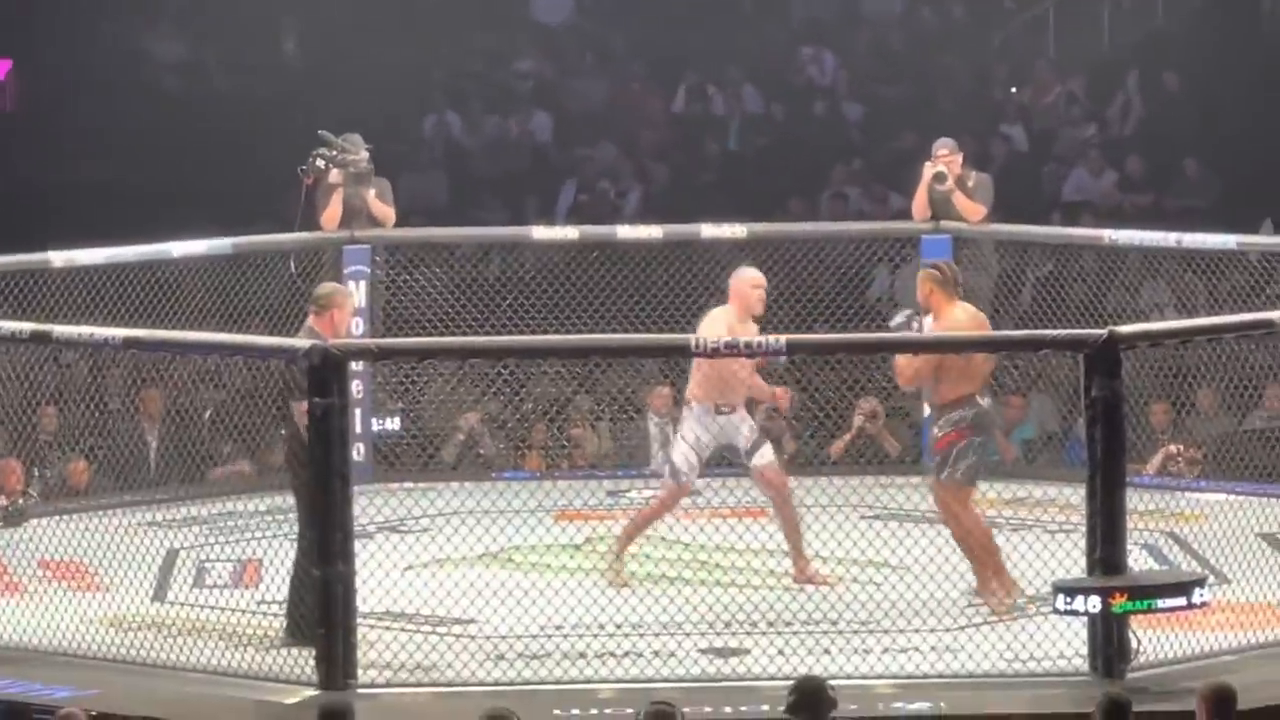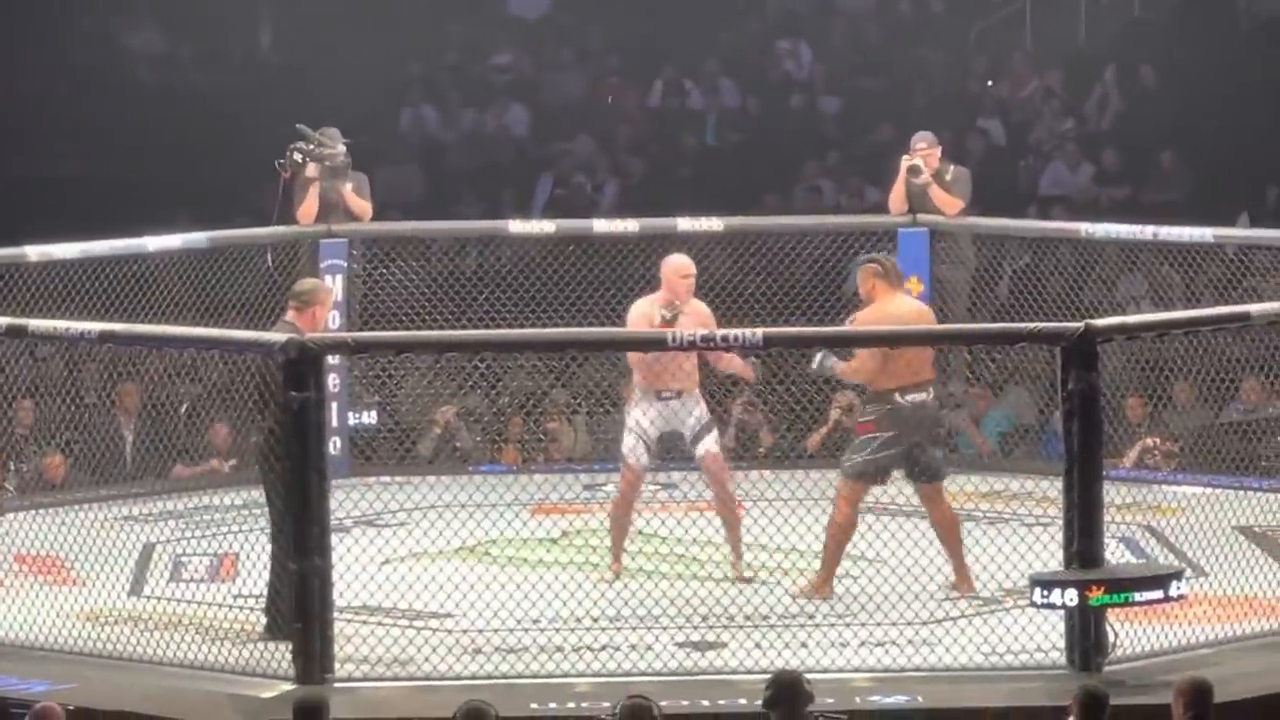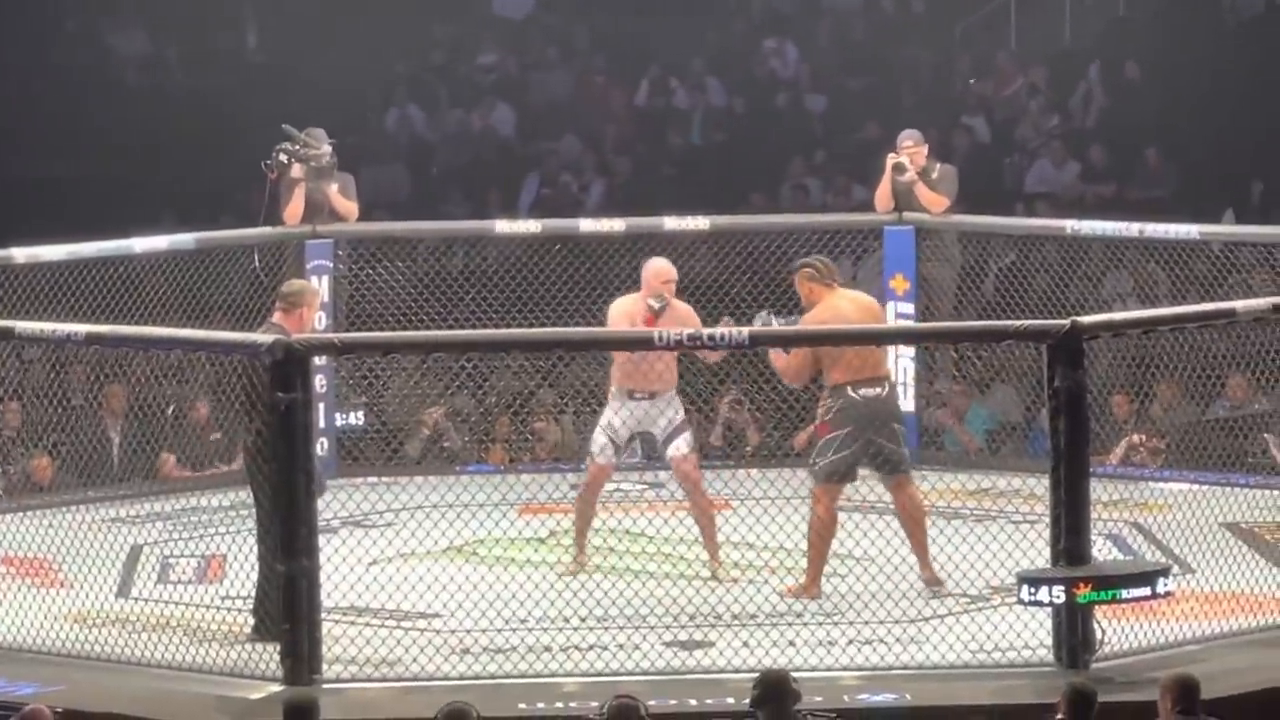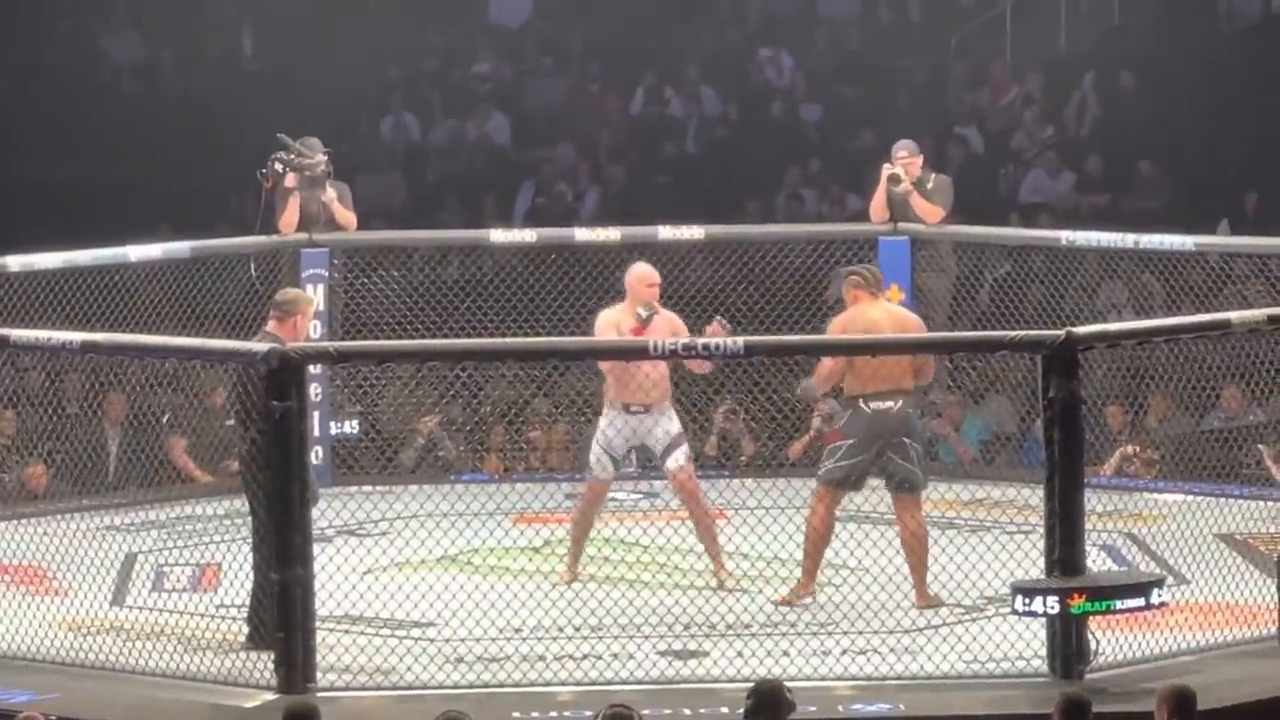
dt=0.4s
person 1, frame 1
left shoulder: (317, 346)
right elbow: (303, 411)
right hip: (313, 458)
left knee: (317, 536)
right knee: (319, 538)
left ankle: (303, 619)
right ankle: (303, 625)
person 1, frame 2
left shoulder: (278, 337)
left hip: (275, 449)
right hip: (287, 452)
left knee: (287, 533)
right knee: (293, 535)
left ankle: (282, 614)
right ankle: (282, 620)
person 1, frame 3
left shoulder: (262, 339)
left hip: (261, 451)
right hip: (275, 455)
left knee: (274, 536)
right knee: (281, 538)
left ankle: (271, 616)
right ankle: (270, 622)
person 1, frame 4
left shoulder: (256, 348)
left hip: (258, 461)
right hip: (271, 465)
left knee: (269, 545)
right knee: (276, 547)
left ankle: (265, 624)
right ankle: (264, 631)
person 2, frame 1
left shoulder: (944, 329)
right shoulder: (974, 315)
left elbow: (907, 379)
left hip: (959, 420)
right hip: (972, 411)
left knee: (956, 505)
right knee: (949, 501)
left ankle: (1003, 584)
right ankle: (985, 579)
person 2, frame 2
left shoulder: (874, 315)
right shoulder: (924, 311)
left elbow: (865, 371)
left wrist: (830, 365)
left hip: (888, 412)
right hip: (925, 406)
left knee: (848, 496)
right knee: (933, 496)
left ankle: (823, 582)
right ankle: (963, 578)
person 2, frame 3
left shoulder: (814, 320)
right shoulder: (872, 305)
left elbow: (794, 376)
left wrist: (770, 342)
left hip: (846, 405)
right hip: (883, 398)
left knee: (824, 496)
right knee: (902, 485)
left ankle: (811, 582)
right ankle: (926, 566)
person 2, frame 4
left shoulder: (845, 322)
right shoulder: (914, 322)
left elbow: (830, 373)
right elbow: (926, 375)
left wrist: (811, 389)
left hip: (860, 415)
right hip: (901, 415)
left knee: (823, 500)
right knee: (909, 507)
left ankle: (805, 584)
right ankle: (922, 591)
person 3, frame 1
left shoulder: (749, 328)
right shoulder: (718, 319)
right elbow: (723, 367)
left wrist: (772, 393)
left hip: (736, 416)
right hip: (701, 416)
left knee: (779, 487)
right knee: (671, 497)
left ankle: (801, 565)
right ankle: (618, 552)
person 3, frame 2
left shoulder: (700, 311)
right shoulder: (641, 311)
left elbow: (717, 355)
right elbow: (636, 362)
left wrist: (741, 367)
right wrist: (661, 329)
left hip: (689, 402)
right hip: (649, 402)
left knee: (719, 476)
right knee: (629, 487)
left ankle: (737, 556)
right ankle: (615, 561)
person 3, frame 3
left shoulder: (682, 312)
right shoulder: (621, 308)
left elbow: (710, 354)
right elbow: (623, 357)
right wrist: (648, 322)
left hip: (664, 403)
right hip: (623, 402)
left knee: (691, 479)
right knee: (594, 479)
left ankle: (714, 558)
right ankle: (579, 551)
person 3, frame 4
left shoulder: (670, 321)
right shoulder: (609, 318)
left elbow: (699, 365)
right elbow: (608, 366)
right wrist: (636, 331)
left hip: (660, 415)
right hip: (619, 415)
left knee: (689, 489)
right knee: (593, 494)
left ankle: (718, 565)
right ankle: (572, 564)
